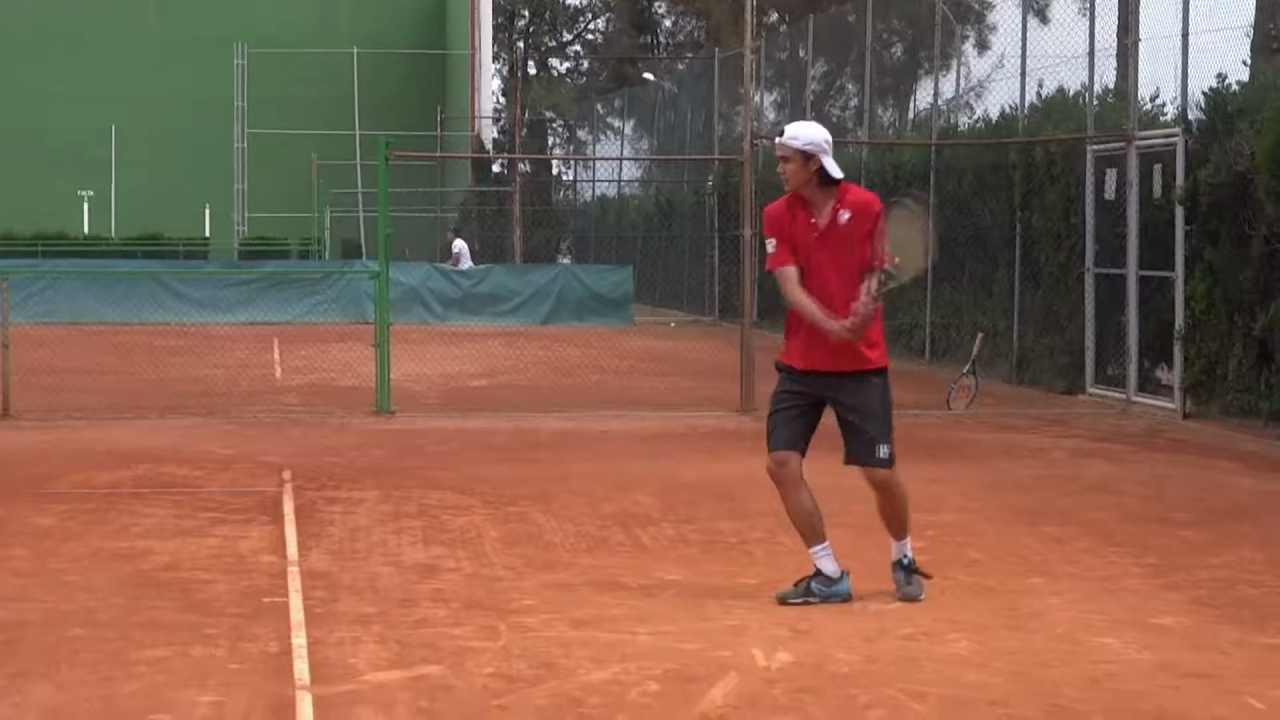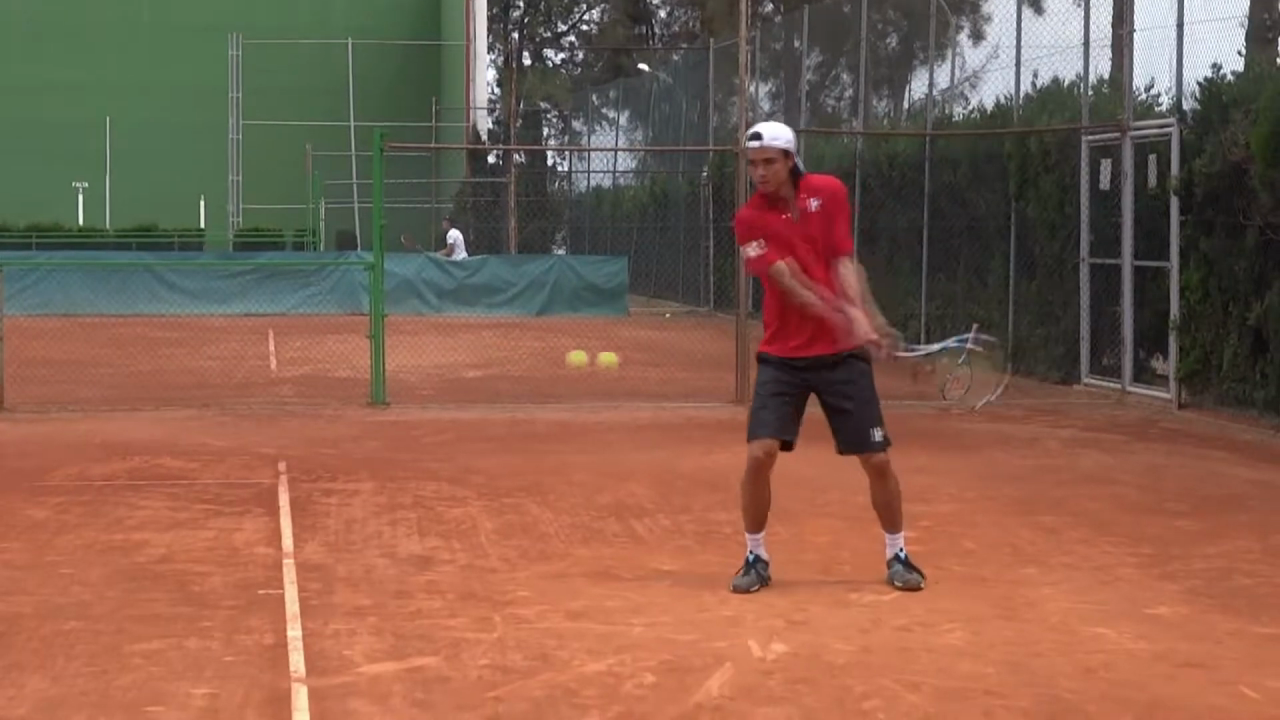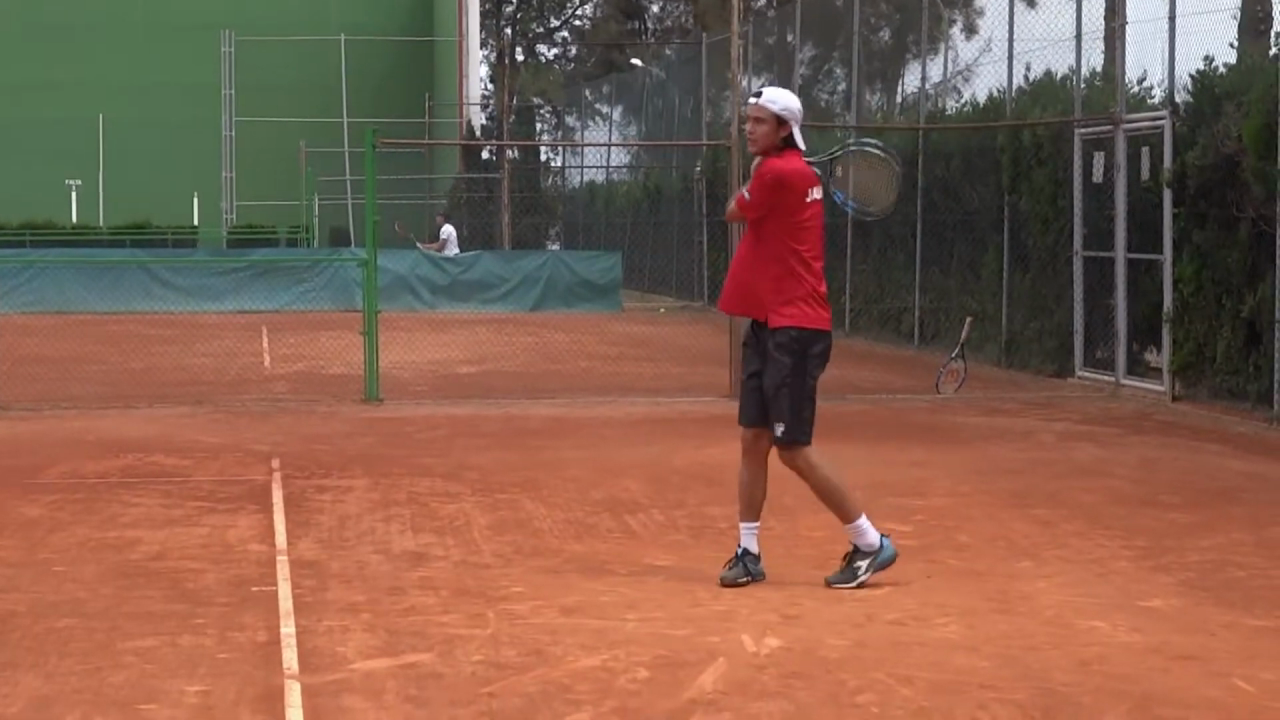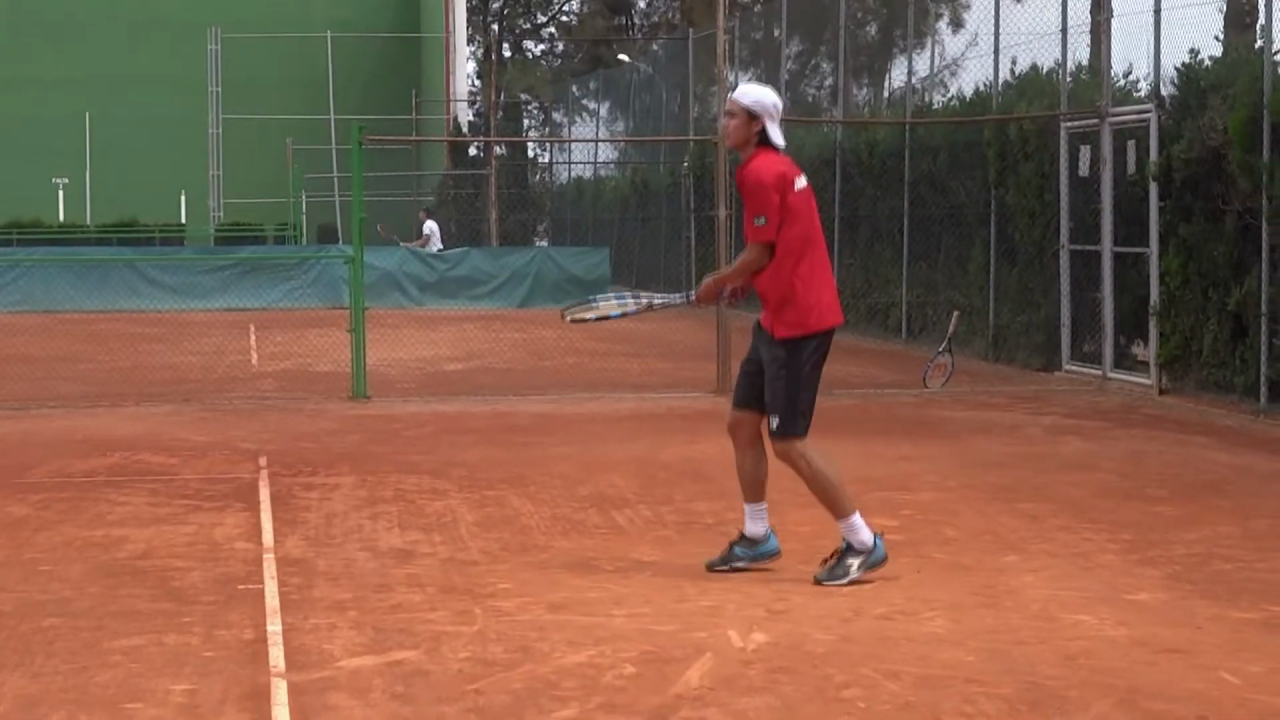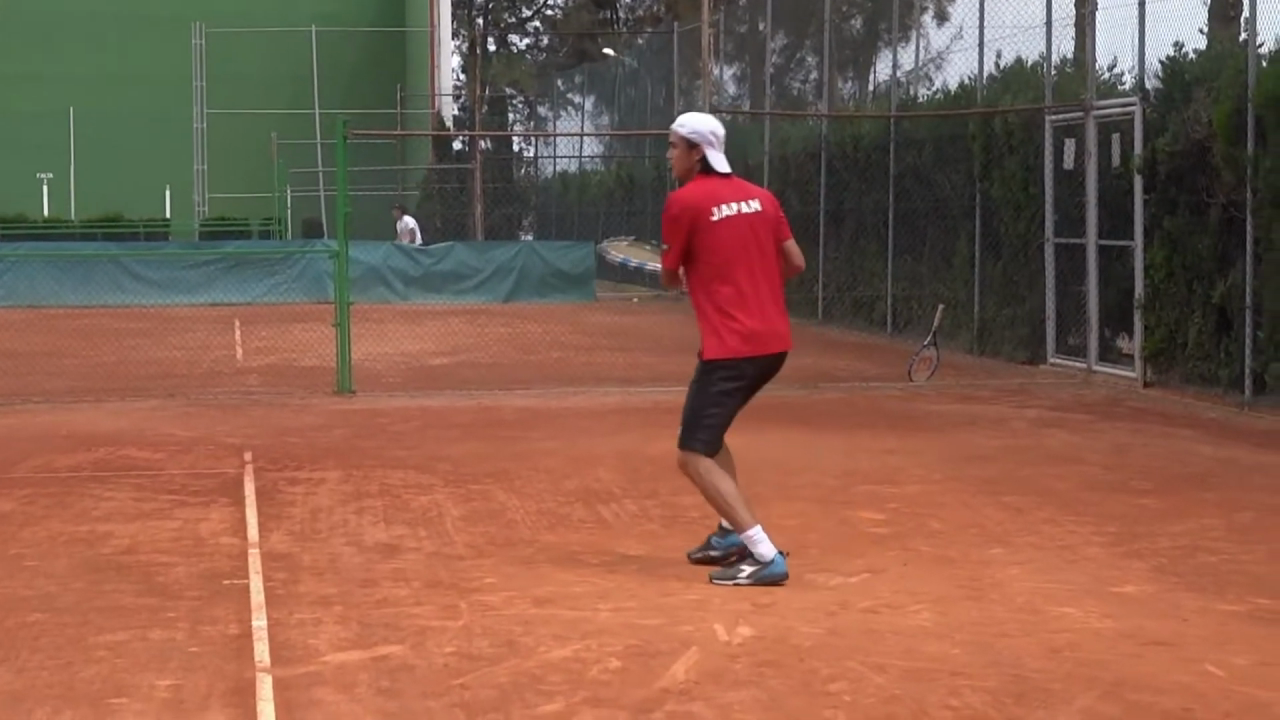
dt=0.5s
person 1, frame 1
left shoulder: (865, 205)
right shoulder: (777, 214)
left elbow: (874, 279)
right elbow: (790, 288)
left wrist: (865, 309)
right wrist: (830, 324)
left hip: (861, 364)
right hip: (800, 363)
left knee: (879, 473)
right knee: (781, 465)
left ankle: (903, 560)
right ankle: (829, 574)
person 1, frame 2
left shoulder: (830, 192)
right shoulder: (750, 219)
left elbow: (844, 263)
right elbow: (789, 286)
left wrist: (865, 317)
right wrist: (846, 322)
left hip: (841, 353)
right hip: (782, 355)
left knee: (877, 459)
right knee: (759, 456)
left ankle: (897, 554)
right ankle: (755, 557)
person 1, frame 3
left shoulder: (779, 173)
right shoulder: (786, 170)
left elbow: (734, 213)
left wrist: (760, 160)
left hip: (795, 329)
right hip: (768, 326)
left knee: (793, 451)
right knee: (752, 442)
left ankle: (870, 544)
right ankle: (748, 552)
person 1, frame 4
left shoulder: (763, 172)
right shoulder: (777, 167)
left elbow: (759, 254)
left wrist: (715, 283)
right wrist: (737, 279)
left hip: (797, 322)
right hip: (782, 319)
left knee: (787, 443)
right knee: (740, 421)
left ankle: (862, 543)
right ankle: (757, 537)
person 1, frame 5
left shoulder: (683, 201)
right shoulder: (759, 195)
left elbow: (670, 272)
right elbow: (796, 264)
left wrist: (683, 274)
left hip: (731, 346)
right hip: (773, 342)
left knee: (693, 456)
right knee: (705, 435)
left ankle: (765, 556)
right ankle: (734, 532)
